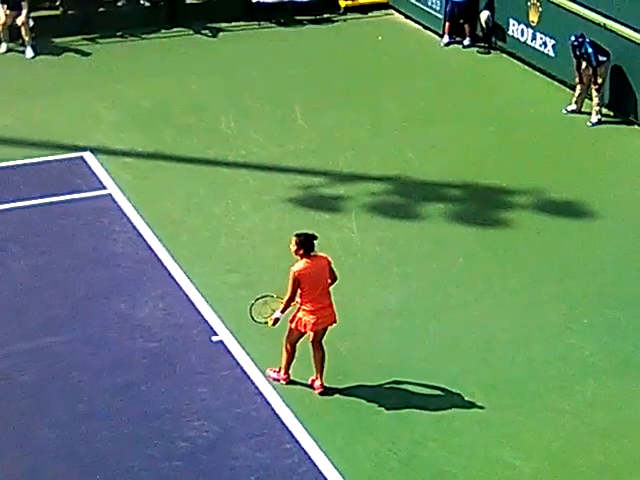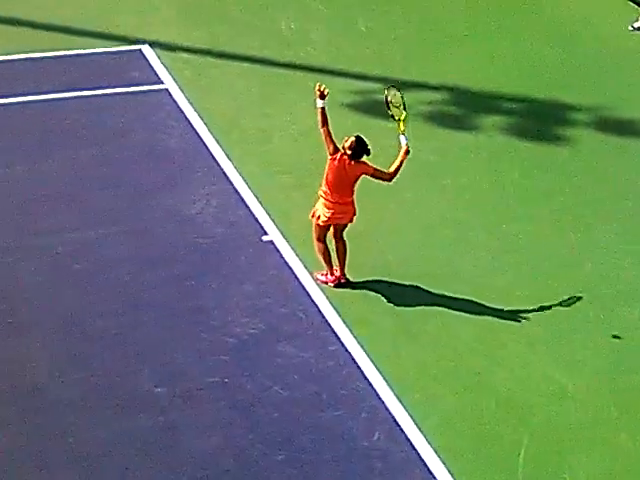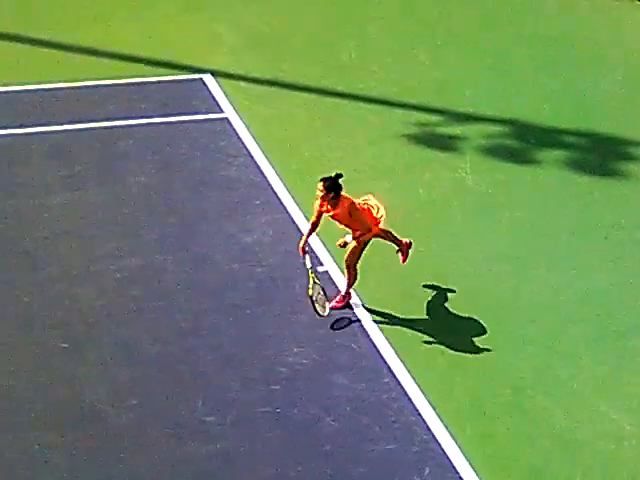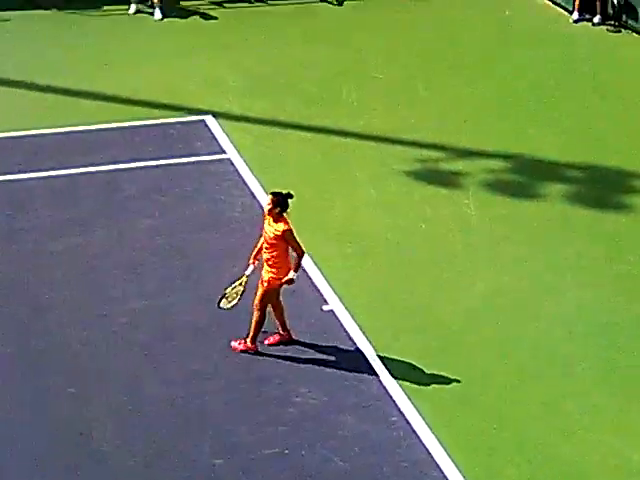
dt=1s
person 1, frame 1
left shoulder: (296, 270)
right shoulder: (324, 259)
left elbow: (290, 298)
right elbow: (333, 279)
left wrist: (278, 314)
left hip: (308, 314)
right hip: (326, 311)
left knee: (290, 342)
right knee: (317, 344)
left ankle: (283, 374)
right ankle: (318, 381)
person 1, frame 2
left shoulder: (335, 157)
right shoulder: (360, 167)
left elbow: (324, 128)
right elbow: (388, 176)
left wrist: (320, 102)
right wrist: (402, 156)
left hip: (327, 208)
right hip: (346, 209)
left knee: (319, 238)
right knee: (338, 236)
left ankle: (331, 275)
right ankle: (341, 273)
person 1, frame 3
left shoulder: (347, 205)
right shoulder: (322, 202)
left elbow: (365, 229)
right elbow: (314, 222)
left wrist: (348, 240)
right wrist: (304, 240)
left hip: (366, 223)
left knee: (349, 264)
right knee: (379, 233)
left ankle: (346, 294)
right ankle: (403, 244)
person 1, frame 4
left shoulder: (284, 229)
right shoulder: (269, 219)
left elbow: (300, 252)
left wrist: (293, 274)
right wrist: (254, 254)
left hip: (276, 273)
right hip: (270, 267)
left knee: (259, 307)
right knee: (274, 300)
left ankle: (250, 343)
right ankle: (284, 333)
